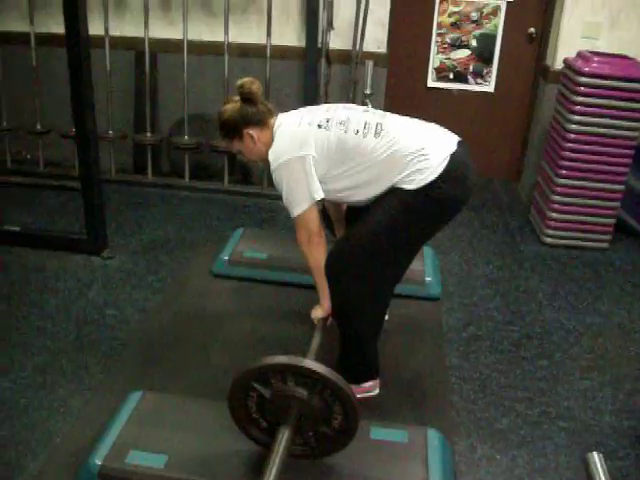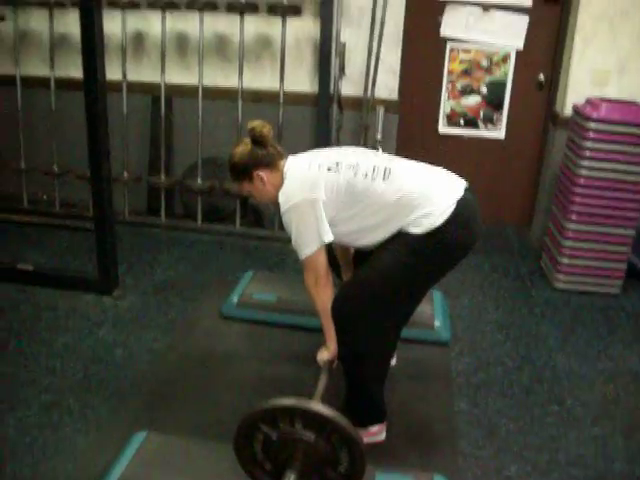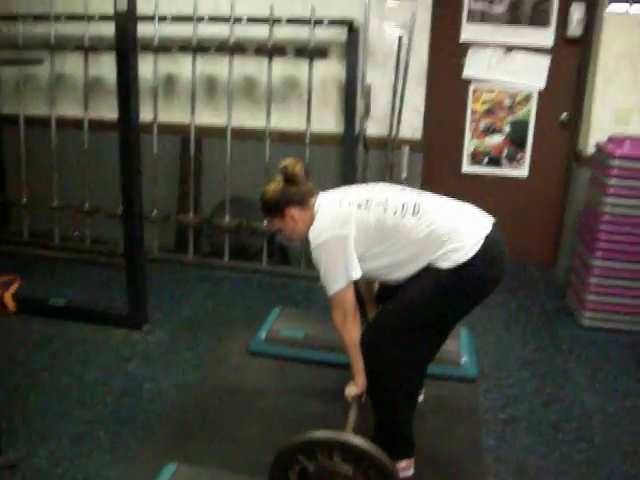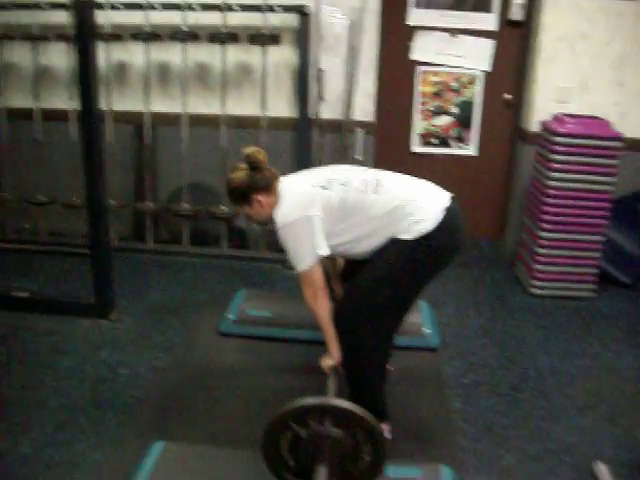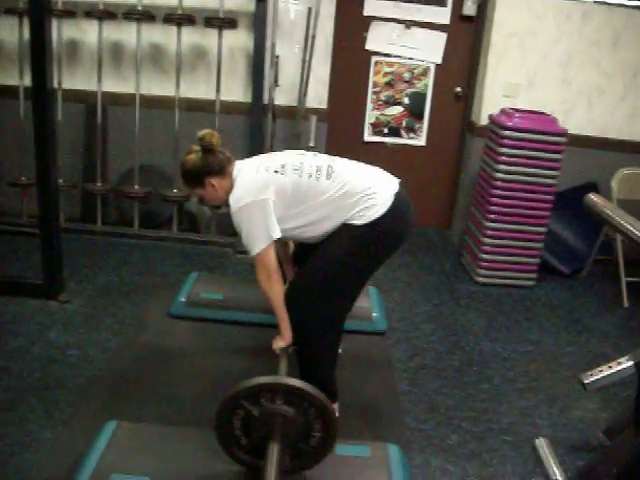
dt=0.4s
person 1, frame 1
left shoulder: (286, 153)
right shoulder: (299, 124)
left elbow: (310, 236)
right elbow: (334, 181)
left wrist: (325, 301)
right wrist: (343, 237)
left hip: (435, 181)
right hip: (444, 153)
left knee: (347, 265)
right knee: (359, 231)
left ankle: (360, 376)
right ankle: (368, 306)
person 1, frame 2
left shoulder: (296, 196)
right shoulder: (308, 168)
left elbow: (318, 278)
right elbow: (342, 223)
left wrist: (332, 343)
right wrist: (350, 279)
left hip: (441, 225)
right hip: (451, 198)
left knee: (353, 308)
right knee: (366, 276)
left ankle: (366, 420)
right ankle: (377, 350)
person 1, frame 3
left shoulder: (326, 233)
right shoulder: (337, 204)
left elbow: (345, 314)
right elbow: (366, 264)
left wrist: (359, 379)
right wrist: (375, 315)
left hip: (469, 260)
right hip: (478, 234)
left knee: (381, 342)
right knee: (396, 319)
left ankle: (395, 454)
right ankle: (405, 384)
person 1, frame 4
left shoulder: (291, 214)
right shoulder: (300, 187)
left elbow: (314, 290)
right elbow: (329, 242)
left wrist: (334, 350)
right wrist: (340, 291)
left hip: (428, 231)
right hip: (433, 208)
left knee: (354, 315)
right knee: (355, 280)
left ankle: (370, 419)
right ankle: (372, 357)
person 1, frame 5
left shoulder: (245, 198)
right shoulder: (254, 171)
left elbow: (268, 273)
right elbow: (281, 230)
left wrist: (285, 332)
right wrist: (292, 276)
left hip: (379, 217)
right hip: (383, 193)
left knee: (306, 297)
right knee: (306, 262)
right ankle: (323, 338)
